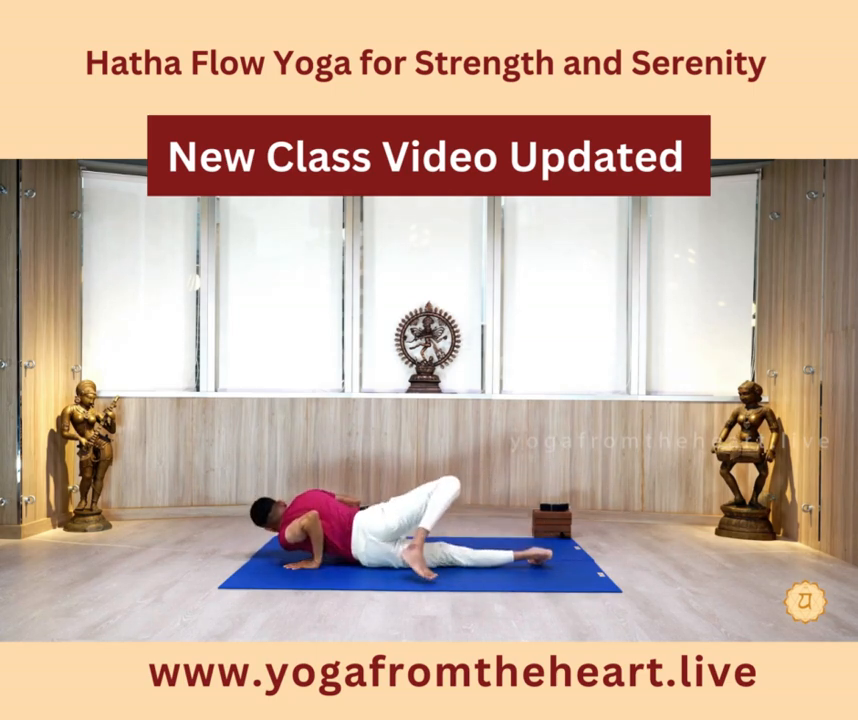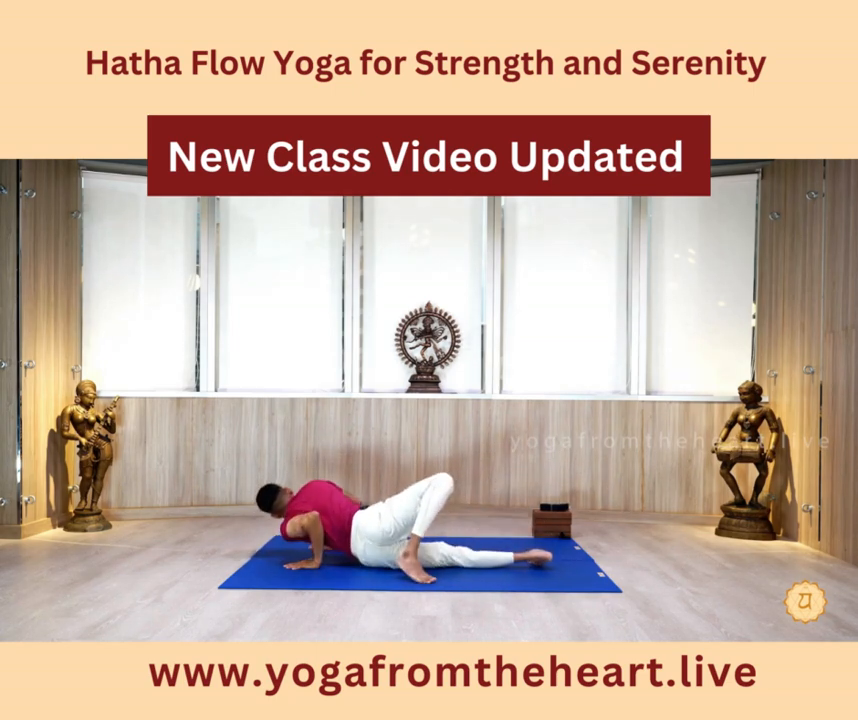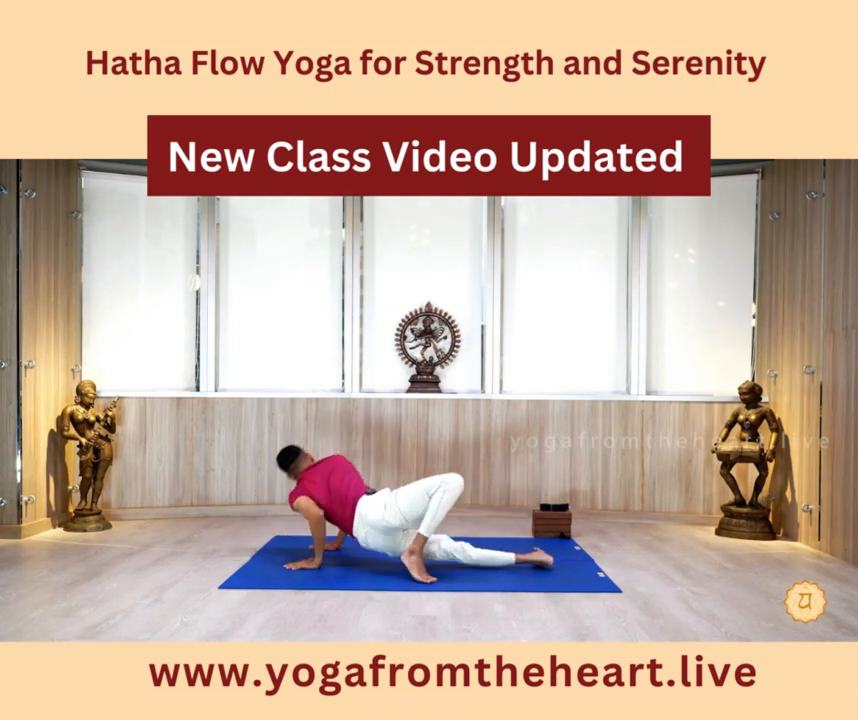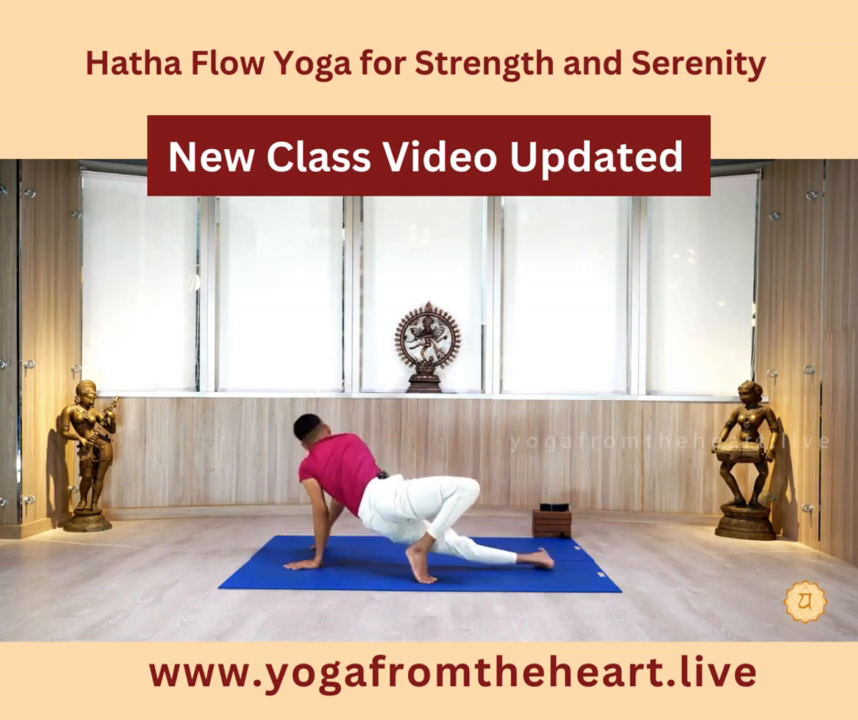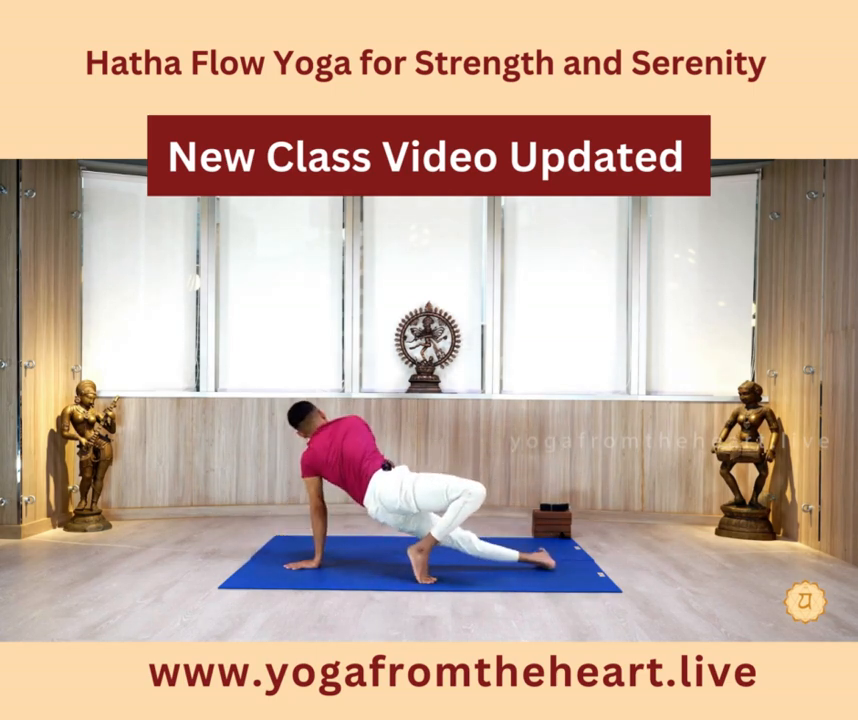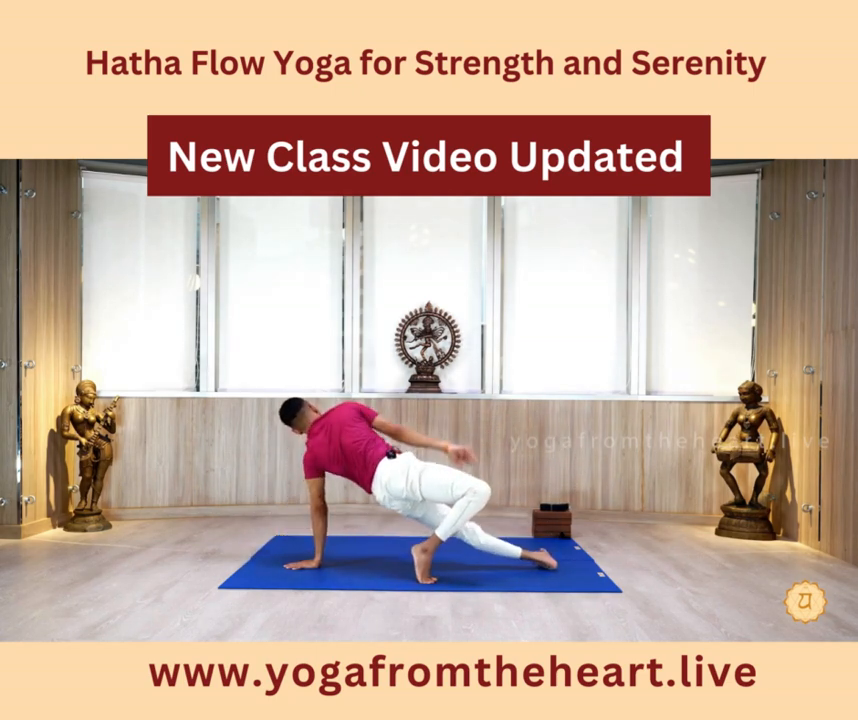
dt=0.3s
person 1, frame 1
left shoulder: (287, 536)
right shoulder: (308, 496)
left elbow: (311, 519)
left wrist: (317, 559)
left hip: (368, 552)
right hip: (372, 522)
left knee: (452, 554)
person 1, frame 2
left shoulder: (289, 526)
right shoulder: (315, 485)
left elbow: (311, 520)
left wrist: (317, 559)
left hip: (367, 550)
right hip: (371, 524)
left knee: (451, 554)
person 1, frame 3
left shoulder: (296, 494)
right shoulder: (335, 460)
left elbow: (317, 516)
left wrist: (318, 556)
right wrist: (339, 540)
left hip: (369, 535)
right hip: (376, 510)
left knee: (451, 549)
right knee: (452, 481)
person 1, frame 4
left shoulder: (306, 467)
right shoulder: (350, 439)
left elbow: (320, 510)
left wrist: (318, 558)
left hip: (374, 518)
right hip: (385, 495)
left knee: (456, 544)
right knee: (468, 487)
person 1, frame 5
left shoulder: (309, 457)
right shoulder: (353, 421)
left elbow: (317, 508)
left wrist: (317, 558)
left hip: (379, 507)
right hip: (390, 484)
left knee: (458, 537)
right knee: (474, 491)
left ankle: (528, 557)
person 1, frame 6
left shoulder: (311, 455)
right shoulder: (346, 409)
left elbow: (318, 507)
right elbow: (396, 431)
left wrist: (317, 558)
right wrist: (444, 446)
left hip: (387, 493)
right hip: (398, 469)
left knee: (463, 527)
right knee: (479, 490)
left ankle: (528, 555)
right ankle: (427, 548)
